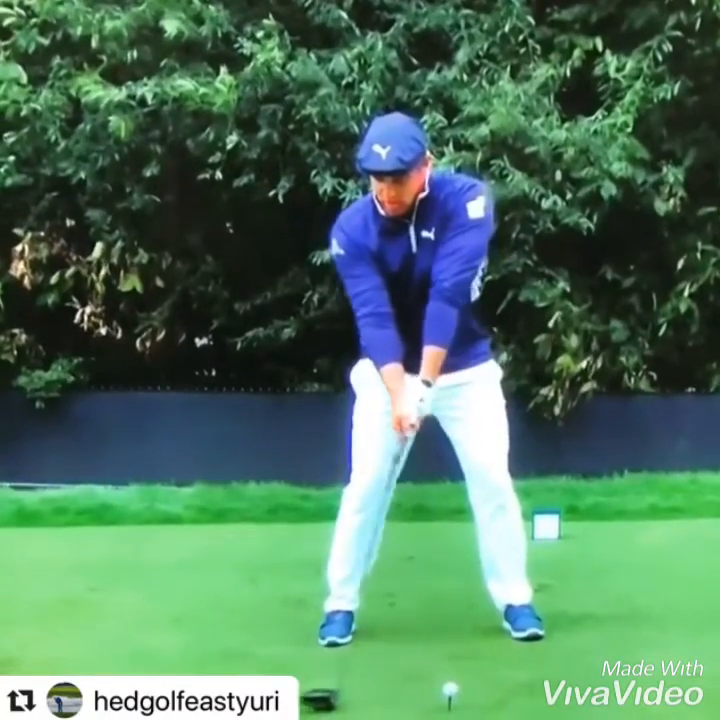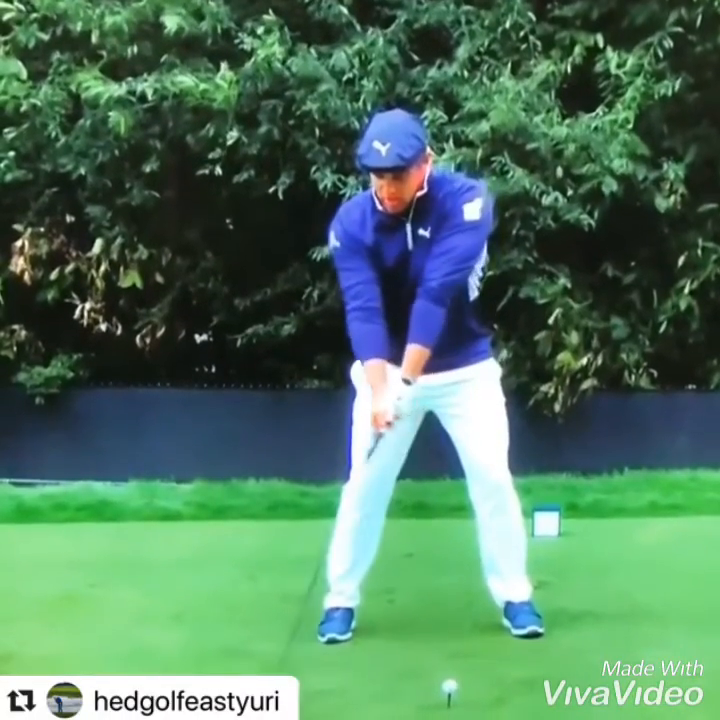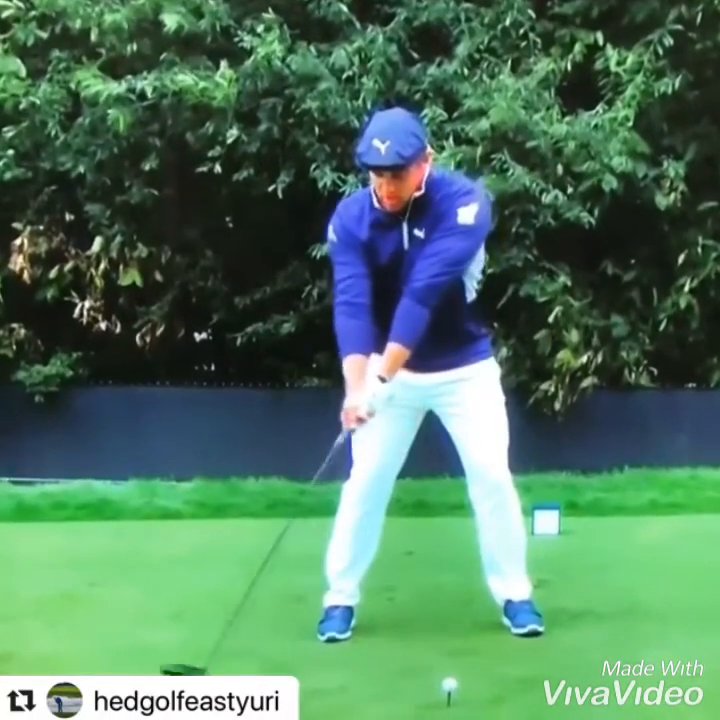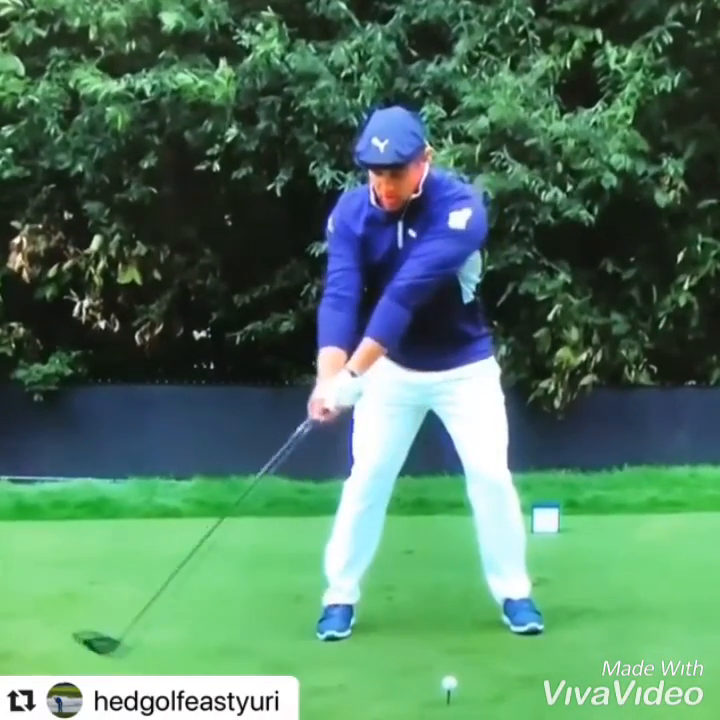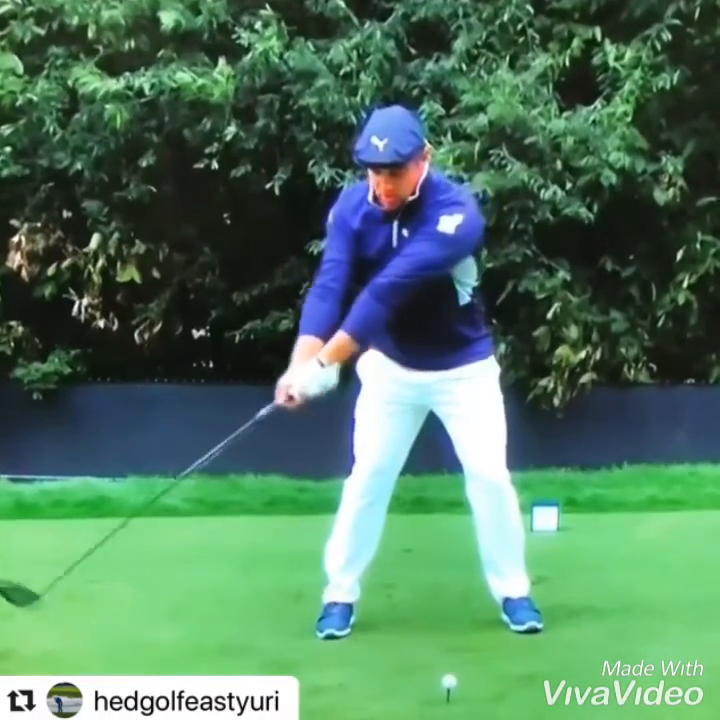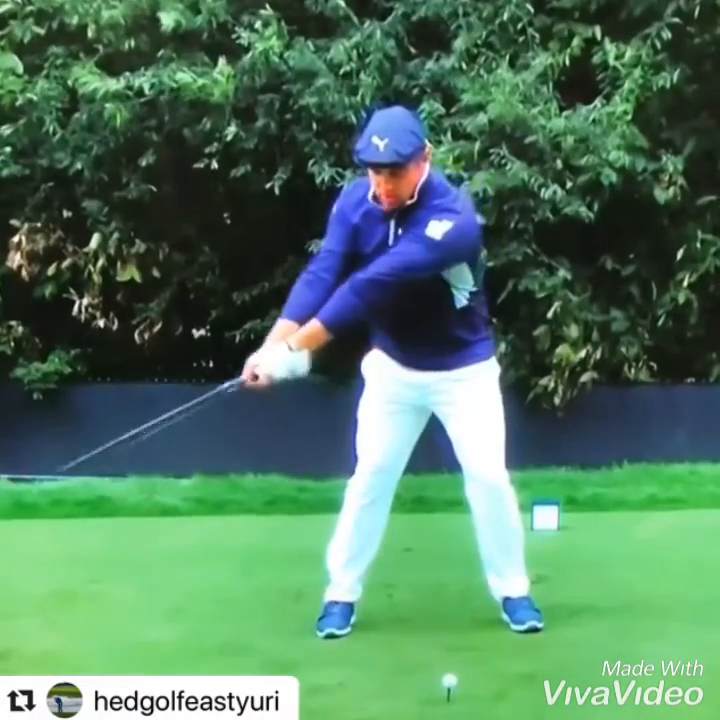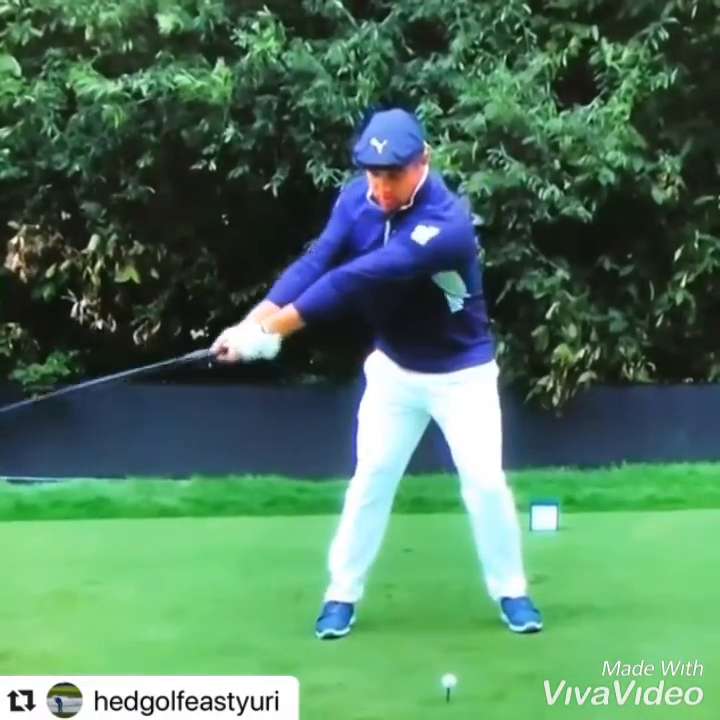
dt=0.3s
person 1, frame 1
left shoulder: (466, 199)
right shoulder: (352, 228)
left elbow: (449, 295)
right elbow: (373, 316)
left wrist: (426, 383)
right wrist: (398, 392)
left hip: (465, 369)
right hip: (387, 372)
left knee: (491, 479)
right knee: (366, 484)
left ankle: (514, 598)
right ankle: (342, 602)
person 1, frame 2
left shoulder: (466, 200)
right shoulder: (352, 222)
left elbow: (438, 293)
right elbow: (363, 309)
left wrist: (406, 382)
right wrist: (377, 388)
left hip: (465, 367)
right hip: (385, 368)
left knee: (492, 476)
right knee: (367, 480)
left ankle: (514, 594)
right ankle: (341, 598)
person 1, frame 3
left shoulder: (464, 202)
right shoulder: (350, 217)
left elbow: (424, 293)
right elbow: (352, 304)
left wrist: (383, 381)
right wrist: (357, 384)
left hip: (465, 367)
right hip: (384, 366)
left knee: (491, 476)
right knee: (366, 480)
left ankle: (514, 593)
right ankle: (341, 596)
person 1, frame 4
left shoulder: (461, 208)
right shoulder: (350, 212)
left elbow: (406, 293)
right elbow: (340, 295)
left wrist: (352, 374)
right wrist: (328, 374)
left hip: (464, 367)
right hip: (390, 368)
left knee: (491, 476)
right knee: (367, 478)
left ankle: (513, 591)
right ankle: (340, 594)
person 1, frame 5
left shoulder: (456, 213)
right shoulder: (351, 207)
left elbow: (388, 290)
right elbow: (330, 285)
left wrist: (325, 364)
right wrist: (300, 362)
left hip: (463, 368)
right hip: (390, 366)
left knee: (489, 476)
right knee: (368, 477)
left ankle: (512, 590)
right ankle: (340, 593)
person 1, frame 6
left shoulder: (453, 217)
right shoulder: (355, 202)
left elbow: (371, 286)
right elbow: (322, 274)
left wrist: (296, 349)
right wrist: (274, 342)
left hip: (463, 369)
right hip: (392, 366)
left knee: (487, 477)
right knee: (371, 477)
left ankle: (512, 590)
right ankle: (342, 592)
person 1, frame 7
left shoulder: (447, 223)
right shoulder: (358, 199)
left elbow: (354, 280)
right elbow: (316, 263)
left wrist: (272, 330)
right wrist: (252, 321)
left hip: (461, 372)
right hip: (394, 368)
left knee: (484, 481)
right knee: (372, 478)
left ankle: (511, 591)
right ankle: (342, 592)
